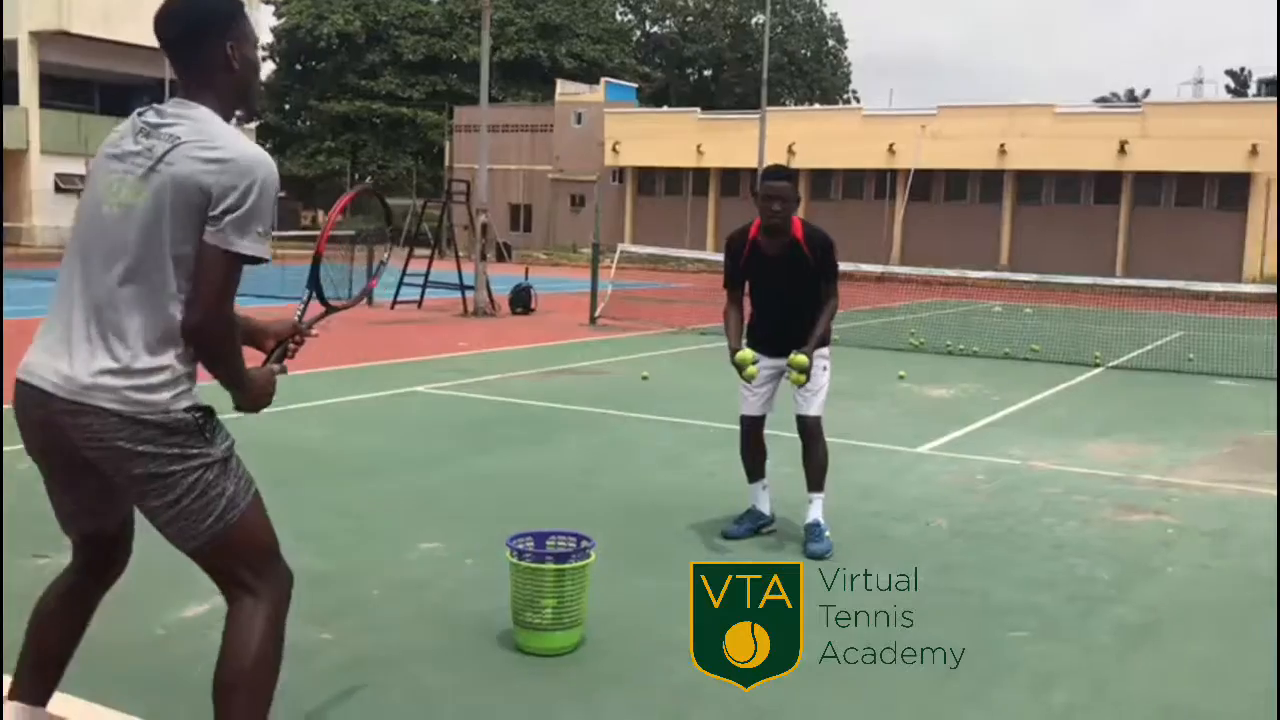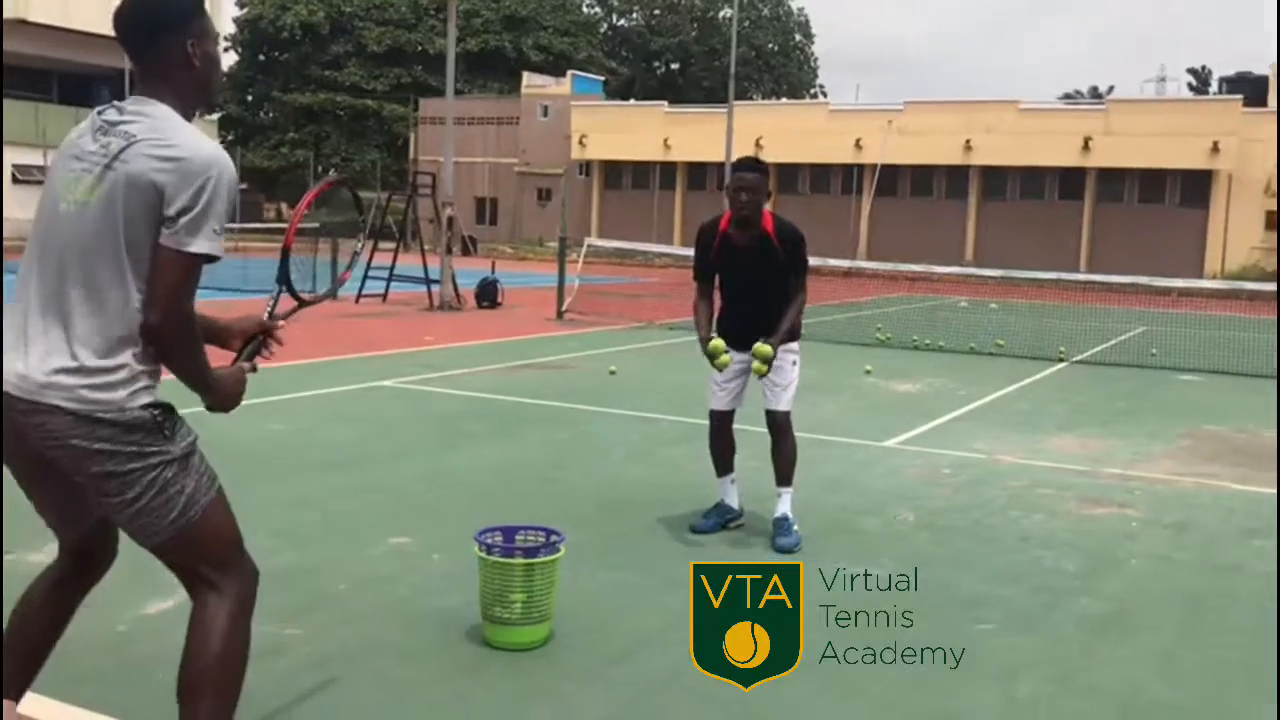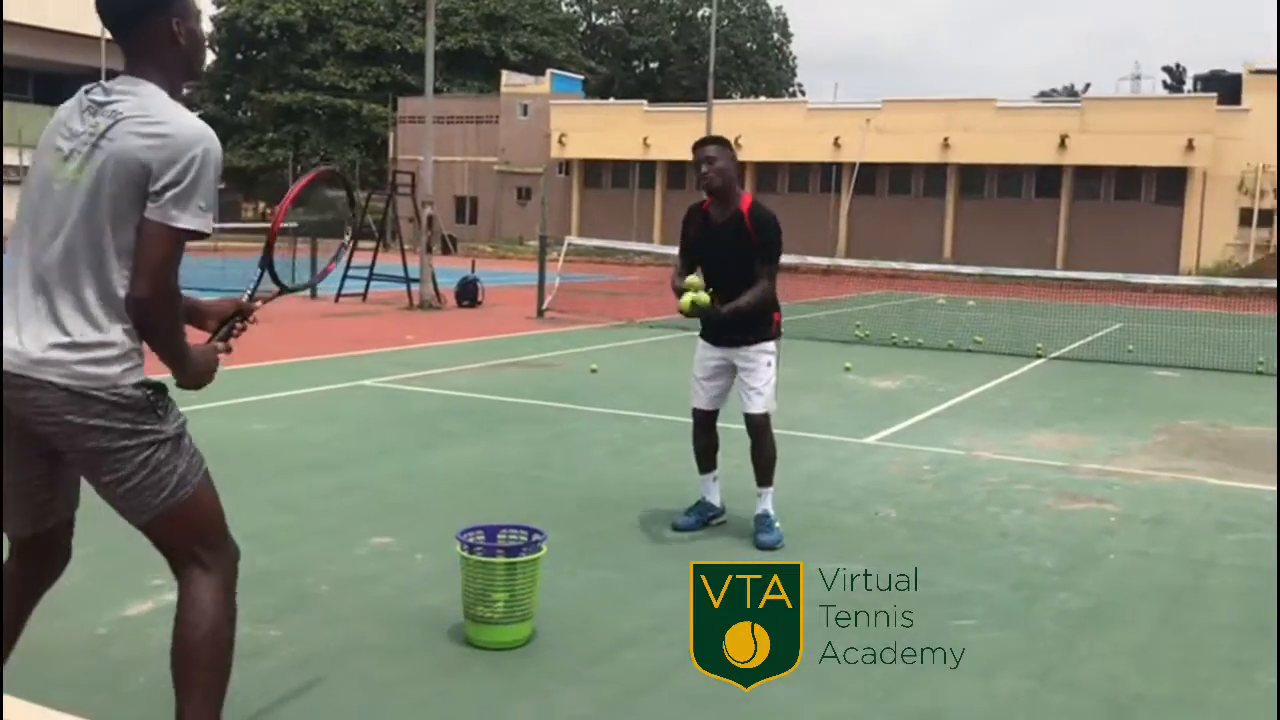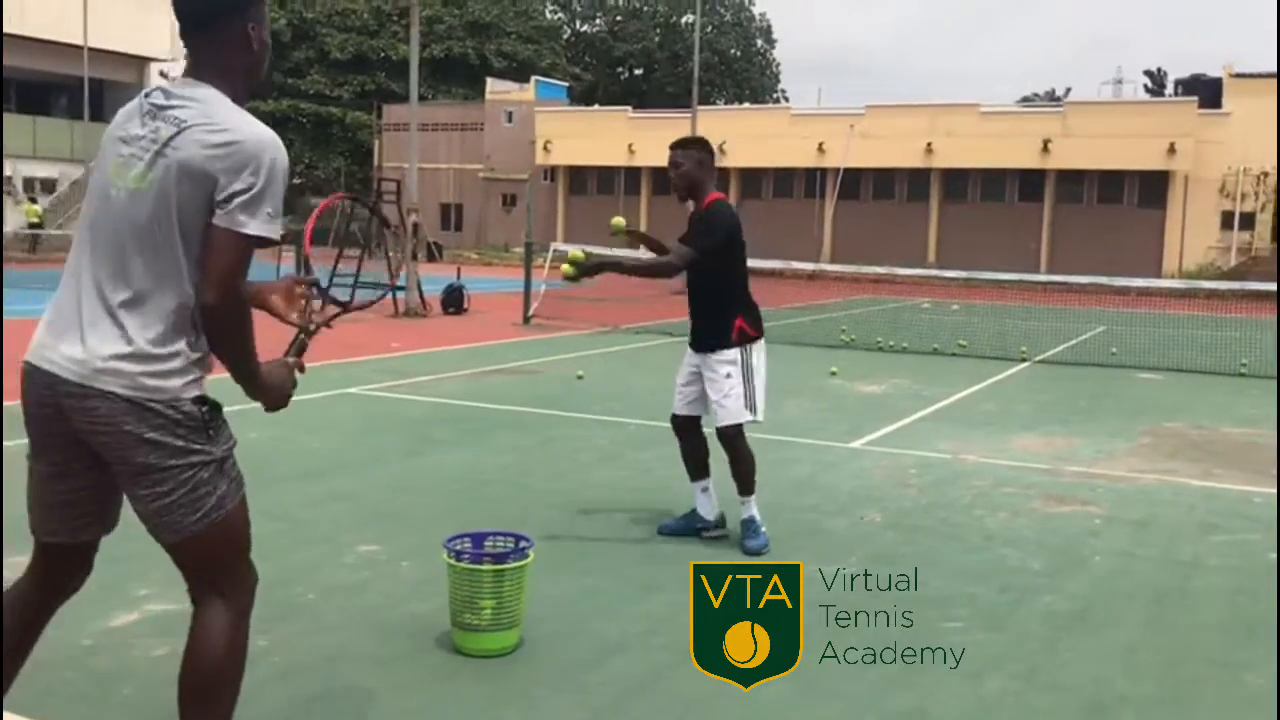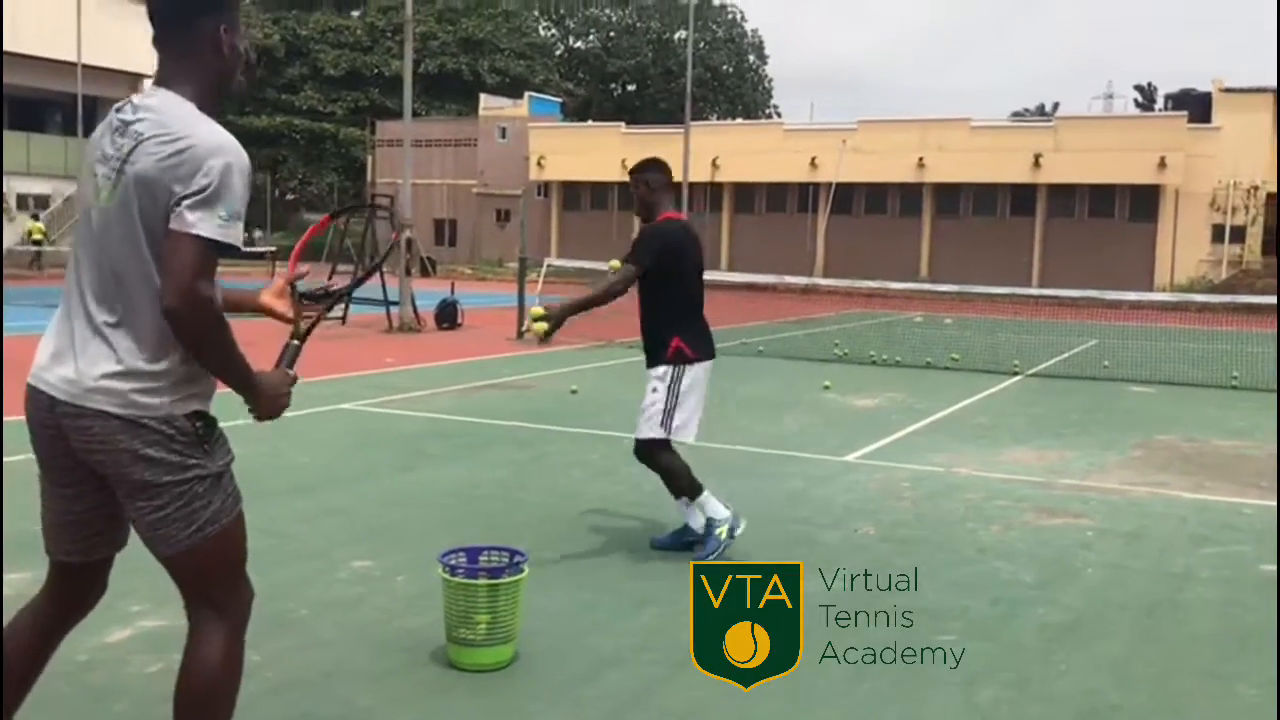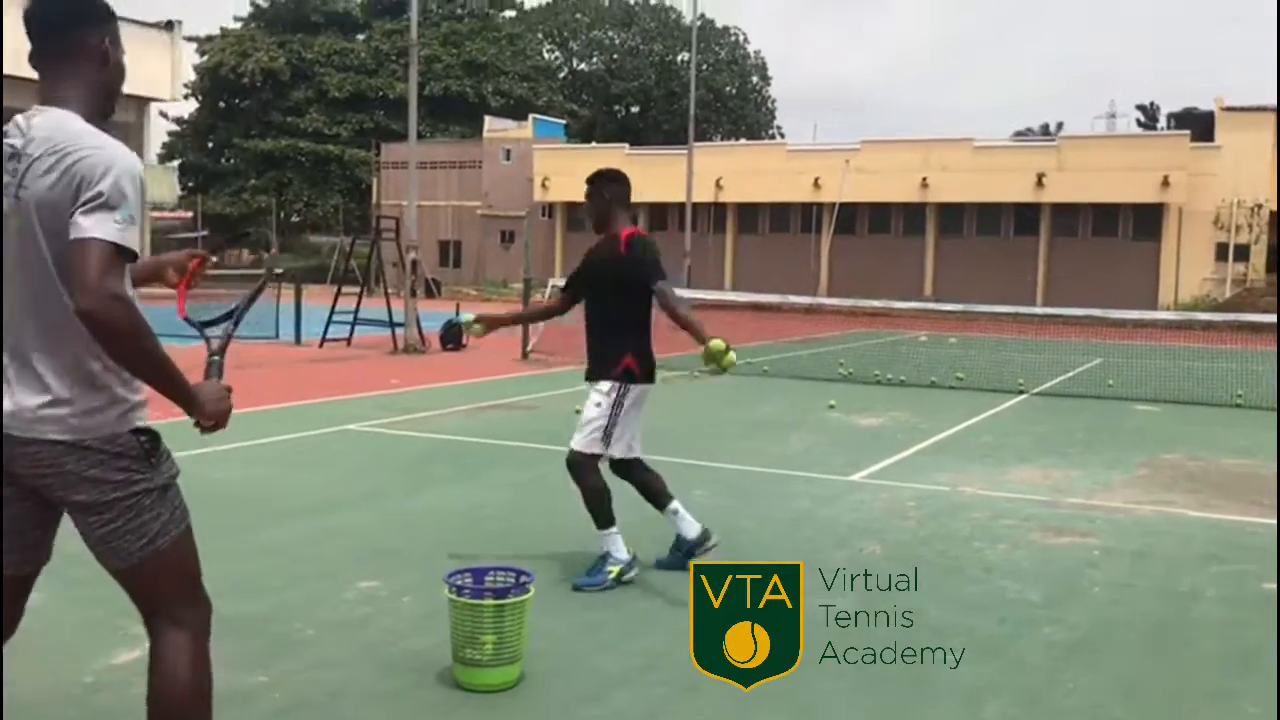
dt=0.4s
person 1, frame 1
left shoulder: (126, 136)
right shoulder: (242, 162)
right elbow: (203, 316)
left wrist: (252, 331)
right wrist: (243, 385)
right hip: (137, 408)
left knee: (98, 558)
right knee: (261, 584)
person 1, frame 2
left shoulder: (88, 133)
right shoulder: (198, 160)
right elbow: (159, 317)
left wrist: (219, 329)
right wrist: (210, 384)
right hip: (102, 408)
left knee: (85, 554)
right knee: (227, 579)
person 1, frame 3
left shoulder: (75, 113)
right shoulder: (185, 138)
right elbow: (150, 289)
left wrist: (195, 311)
right wrist: (186, 362)
right hip: (87, 383)
right knee: (209, 563)
person 1, frame 4
left shoulder: (134, 115)
right shoulder: (250, 144)
right elbow: (214, 298)
left wrist: (260, 295)
right wrist: (256, 378)
right hip: (146, 396)
right knee: (226, 588)
person 1, frame 5
left shoulder: (116, 127)
right shoulder: (211, 150)
right elbow: (179, 302)
left wrist: (254, 300)
right wrist: (252, 385)
left hip: (58, 396)
right hip: (144, 415)
left knee: (69, 590)
right knee: (222, 605)
person 1, frame 6
right shoulder: (104, 160)
right elbow: (96, 305)
left wrist: (144, 270)
right wrist: (191, 396)
right hip: (92, 436)
right knee: (180, 617)
person 2, frame 1
left shoulder: (817, 242)
right shoulder: (739, 243)
left elbow: (830, 298)
right elbow: (734, 301)
left wrist: (811, 345)
right wrist: (734, 346)
left hip: (808, 345)
right hip: (761, 346)
left knee: (810, 425)
right knee: (750, 423)
left ankle: (815, 519)
right ankle: (760, 508)
person 2, frame 2
left shoulder: (787, 236)
right shoulder: (710, 235)
left elbow: (799, 294)
right elbow: (704, 293)
left wrist: (777, 340)
right wrist: (705, 337)
left hip: (778, 340)
right hip: (731, 340)
left knee: (779, 420)
right knee: (719, 417)
left ankle: (784, 512)
right ankle: (729, 503)
person 2, frame 3
left shoulder: (760, 219)
right shoulder: (694, 217)
left elbow: (765, 285)
right elbow: (684, 269)
left wrist: (727, 310)
right wrist: (682, 293)
left hip: (756, 336)
right hip: (712, 336)
left knee: (758, 421)
right knee: (702, 417)
left ankle: (765, 511)
right ankle: (710, 501)
person 2, frame 4
left shoulder: (716, 215)
right shoulder: (704, 215)
left elbow: (671, 266)
right elbow: (681, 259)
left wrist: (606, 263)
right wrist: (644, 239)
left hip: (733, 341)
right hip: (704, 340)
left knee: (730, 431)
right knee: (684, 422)
left ankle: (751, 518)
right ankle: (707, 512)
person 2, frame 5
left shoulder: (657, 233)
right shoulder: (681, 233)
left elbow: (619, 285)
left wrist: (564, 311)
right wrist: (630, 268)
left hip: (680, 356)
right hip: (676, 353)
left knee: (651, 448)
right knee: (653, 443)
left ankle: (719, 517)
right ankle: (699, 525)
person 2, frame 6
left shoulder: (635, 247)
right shoulder: (597, 253)
left elbow: (663, 295)
right elbow: (559, 304)
left wrist: (699, 335)
right wrist: (504, 320)
left hip: (623, 374)
right hip: (606, 375)
left knee: (581, 460)
right knee: (624, 461)
left ankle: (617, 557)
right ankle: (691, 531)
